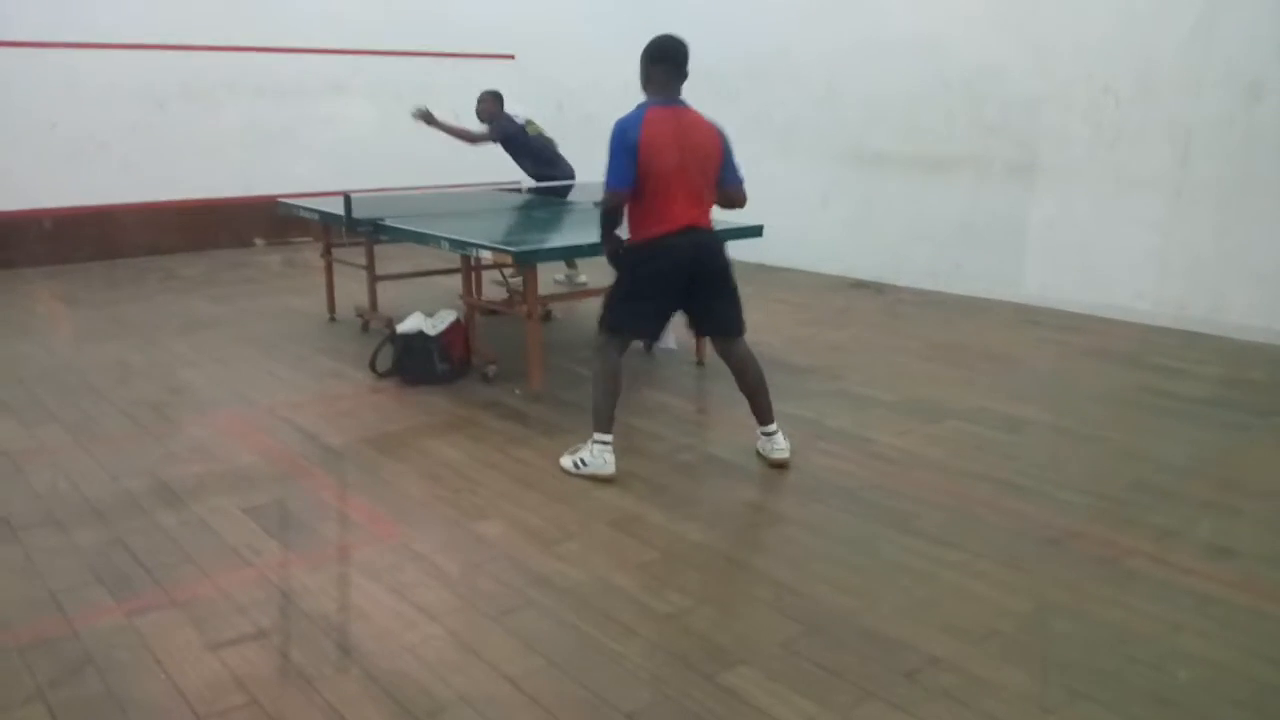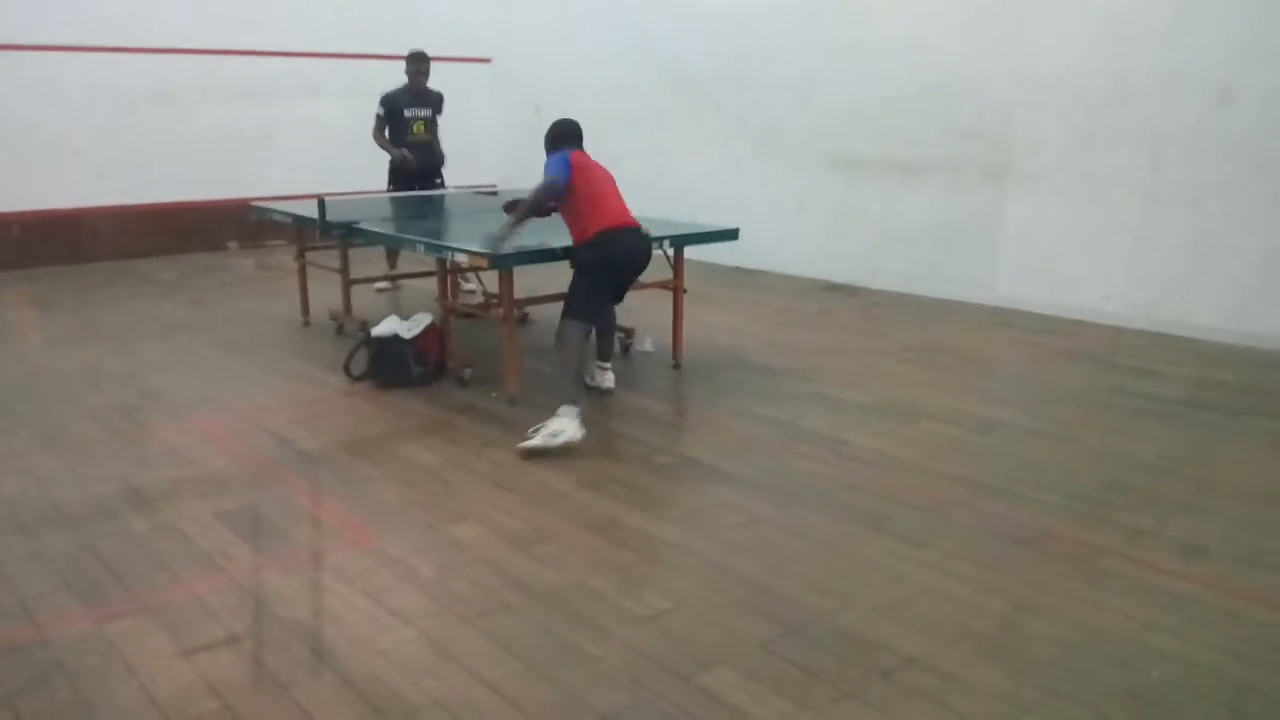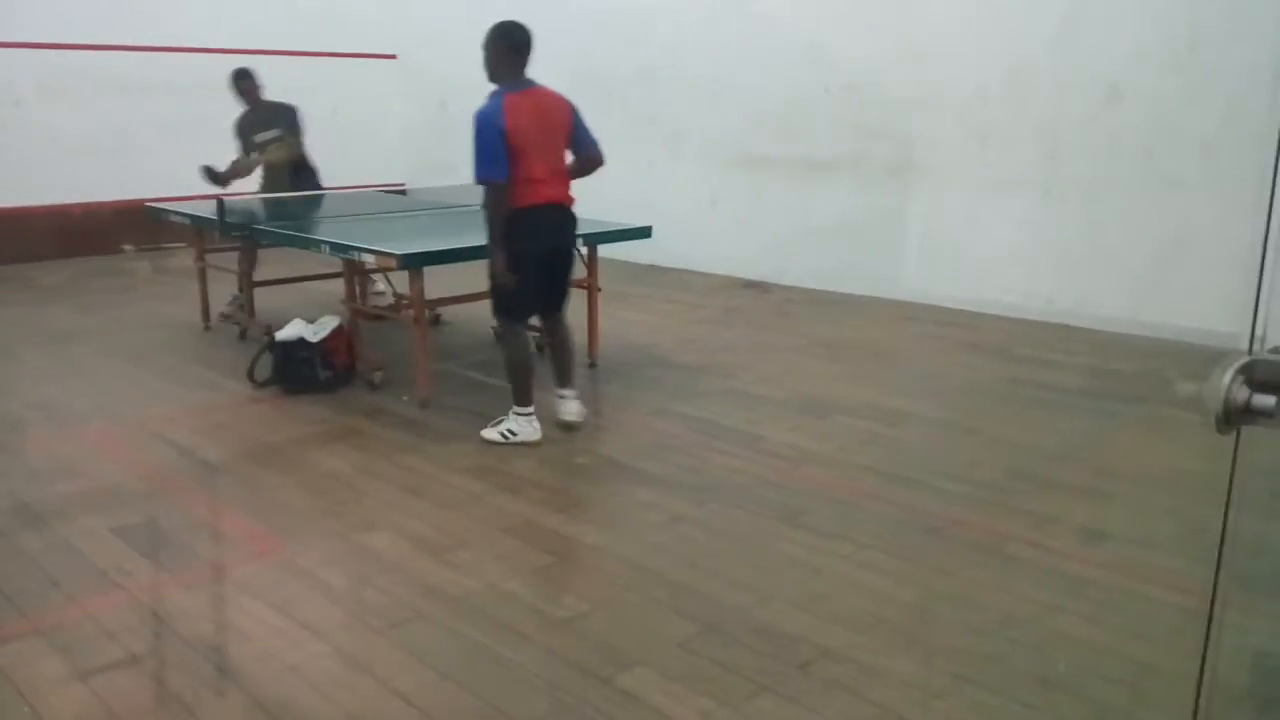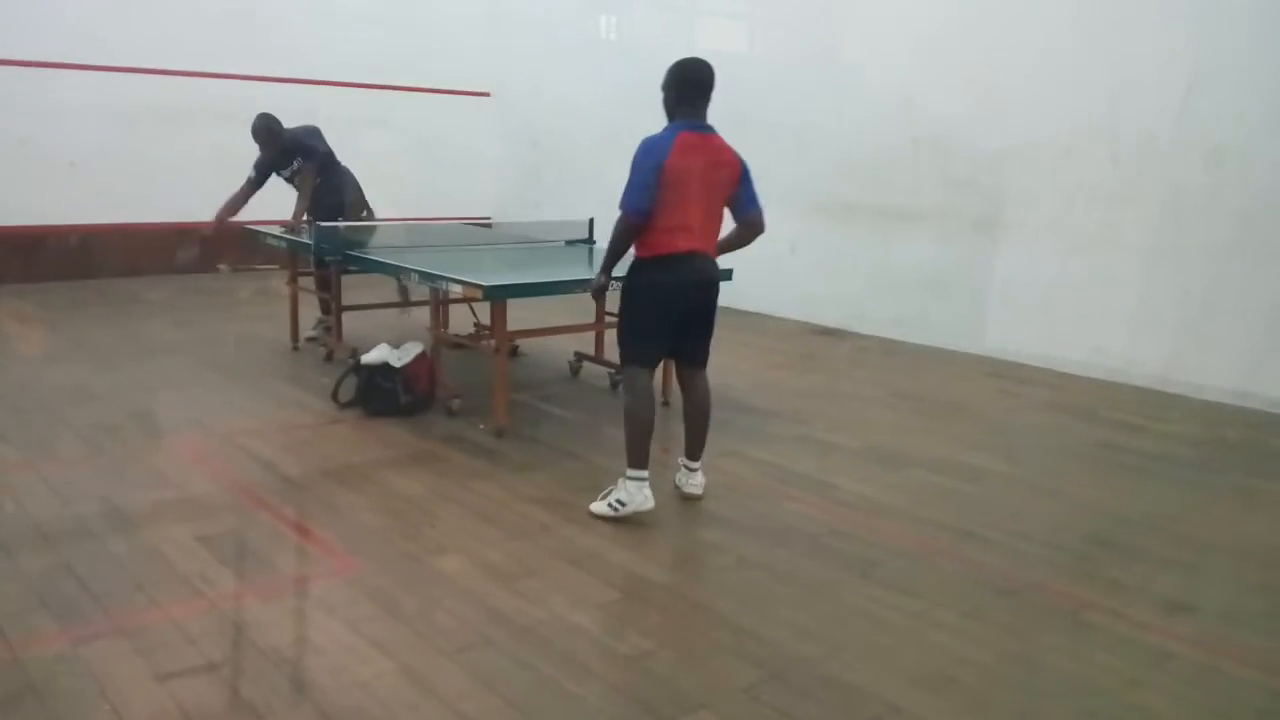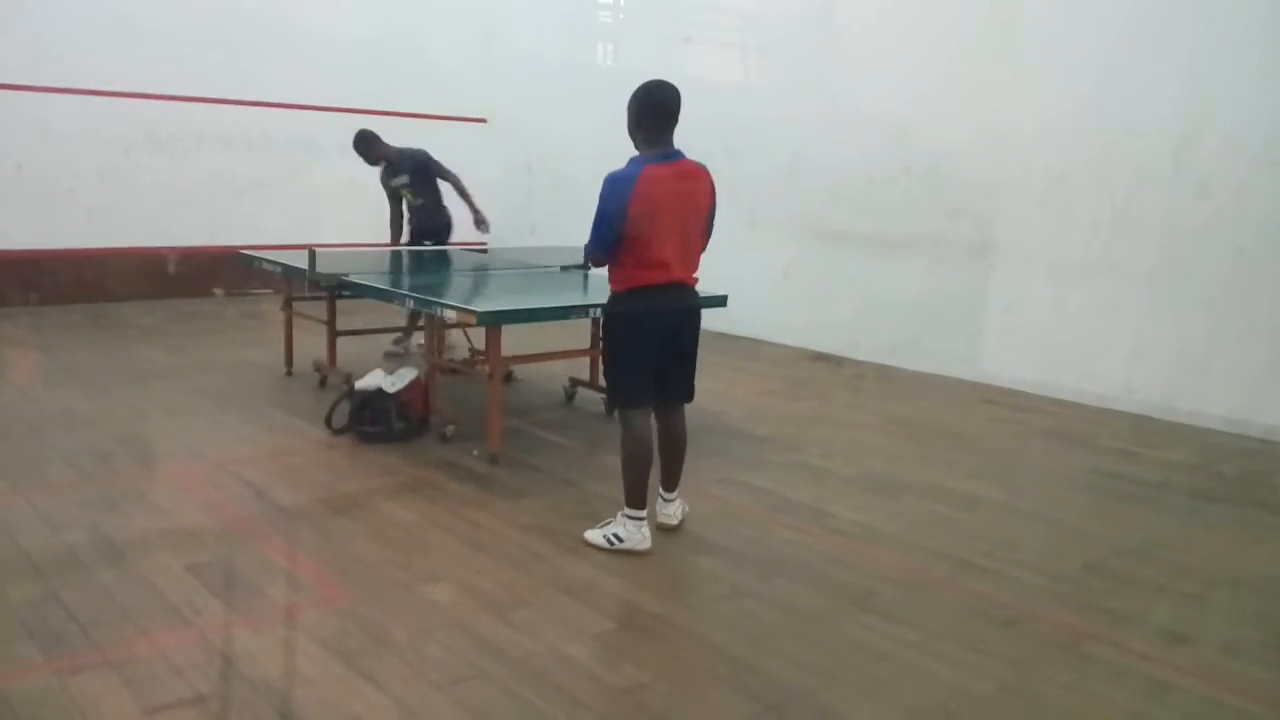
dt=1s
person 1, frame 1
left shoulder: (630, 127)
right shoulder: (710, 132)
left elbow: (615, 199)
right elbow: (735, 199)
left wrist: (608, 238)
left hip: (654, 251)
right hip: (703, 247)
left knee: (609, 343)
right knee: (732, 344)
left ankle: (600, 449)
right ankle: (772, 436)
person 1, frame 2
left shoulder: (561, 161)
right shoulder: (597, 168)
left elbow: (550, 188)
left wrist: (513, 222)
right wrist: (541, 208)
left hip: (604, 246)
right hip: (637, 242)
left knee: (572, 329)
right knee: (602, 301)
left ankle: (567, 417)
right ankle: (603, 370)
person 1, frame 3
left shoulder: (492, 115)
right shoulder: (559, 104)
left elbow: (496, 189)
right elbow: (593, 158)
left wrist: (496, 249)
left hip: (522, 226)
right hip: (559, 220)
left knee: (513, 324)
right knee: (553, 315)
left ankle: (524, 418)
right ankle: (568, 398)
person 1, frame 4
left shoulder: (656, 148)
right shoulder: (729, 157)
left elbow: (631, 219)
right elbow: (753, 224)
left wrist: (605, 270)
left hip: (657, 274)
right hip: (701, 274)
left knee: (638, 375)
right knee: (693, 373)
left ankle: (636, 485)
right ankle: (692, 471)
person 1, frame 5
left shoulder: (621, 183)
right shoulder: (703, 179)
left elbow: (595, 256)
left hip: (635, 307)
right hip: (683, 302)
left knee: (634, 412)
right knee: (671, 407)
left ankle: (634, 522)
right ankle: (670, 501)
person 2, frame 1
left shoulder: (506, 125)
right shoulder: (518, 123)
left elbow: (474, 138)
right elbow: (549, 144)
left wrist: (435, 123)
left hip: (554, 179)
right hip: (564, 176)
left ankle: (522, 275)
right ankle: (573, 271)
person 2, frame 2
left shoulder: (436, 98)
right shoulder: (391, 99)
right elbow: (377, 132)
left wrist: (439, 148)
right wrist: (393, 151)
left hip: (430, 170)
right hip: (402, 170)
right ankle: (391, 274)
person 2, frame 3
left shoulder: (284, 113)
right shoulder: (243, 123)
left elbow: (291, 152)
right elbow: (246, 159)
left wrist: (253, 163)
right wrist: (229, 173)
left hip: (303, 185)
right hip: (272, 187)
right ankle: (242, 296)
person 2, frame 4
left shoulder: (309, 136)
right shoulder: (267, 160)
left elbow: (307, 180)
right elbow: (243, 194)
left wrist: (297, 217)
right wrist: (214, 225)
left hip: (346, 195)
right hip: (320, 206)
right knee: (321, 261)
right ankle: (326, 318)
person 2, frame 5
left shoulder: (417, 158)
right shoulder: (386, 175)
left elbow: (452, 179)
right elbow: (396, 211)
left wrist: (475, 211)
right wrist: (394, 245)
left hip: (436, 227)
right hip: (417, 229)
left ankle: (406, 337)
